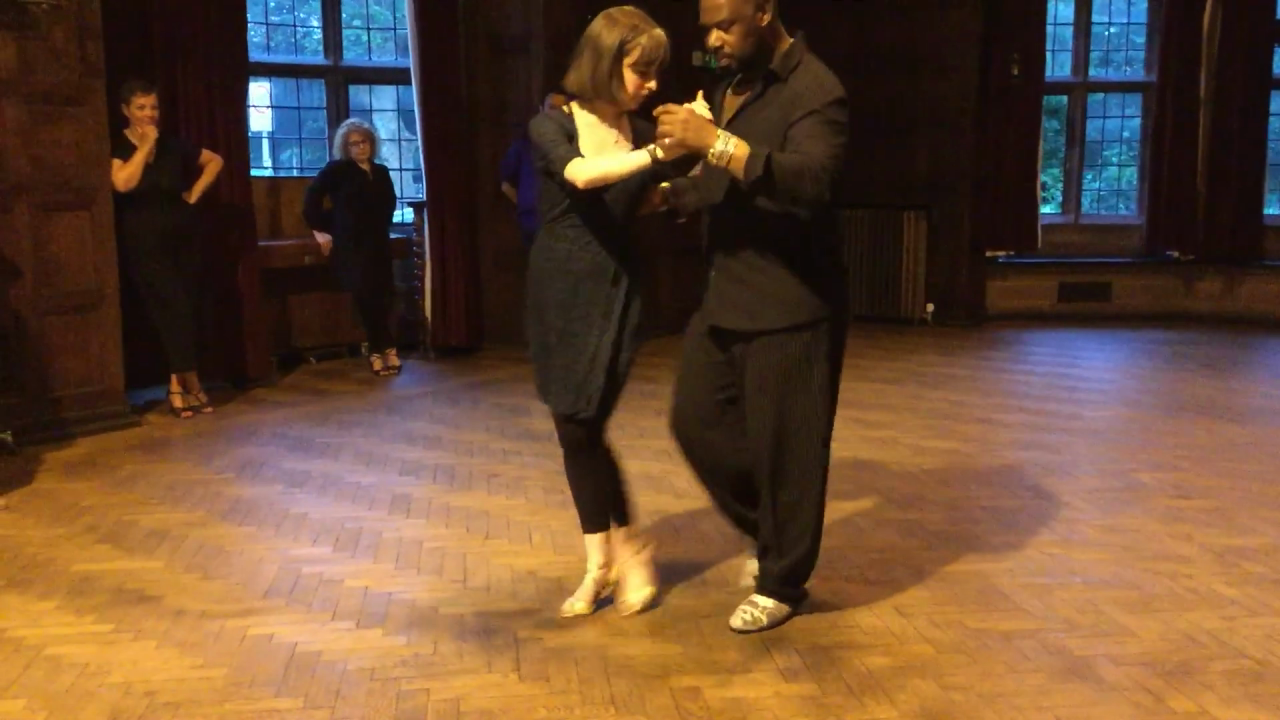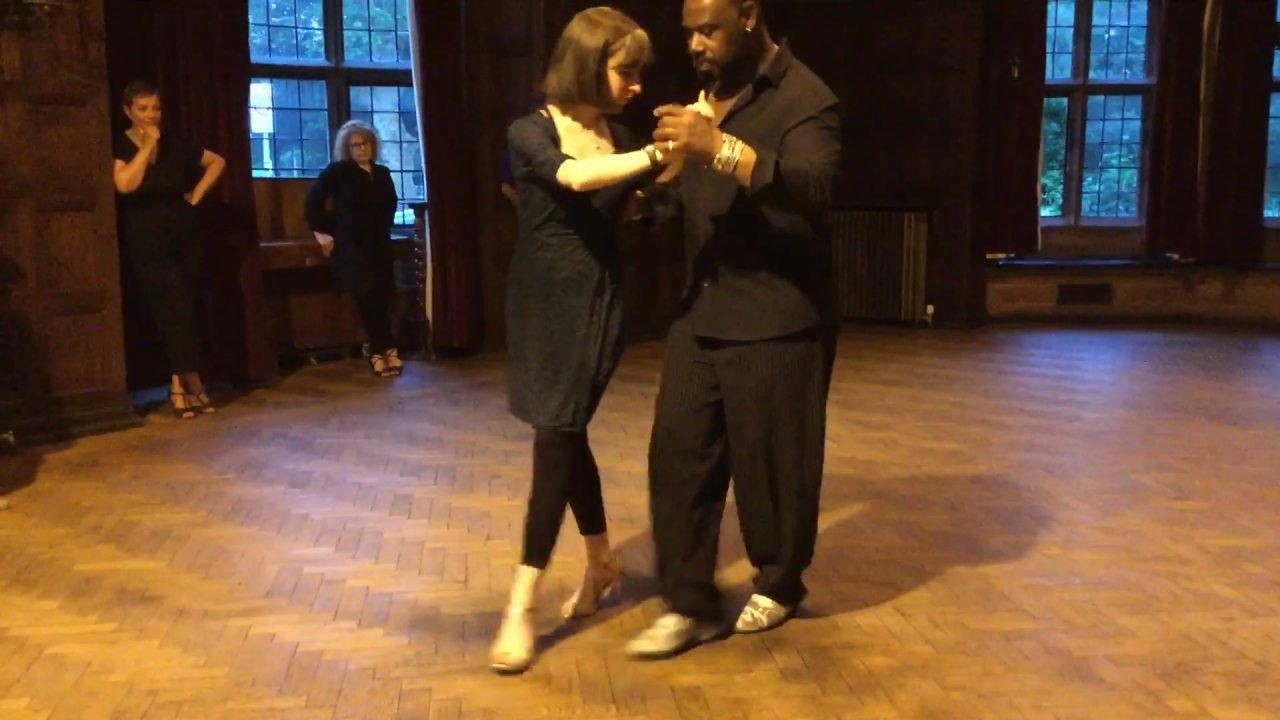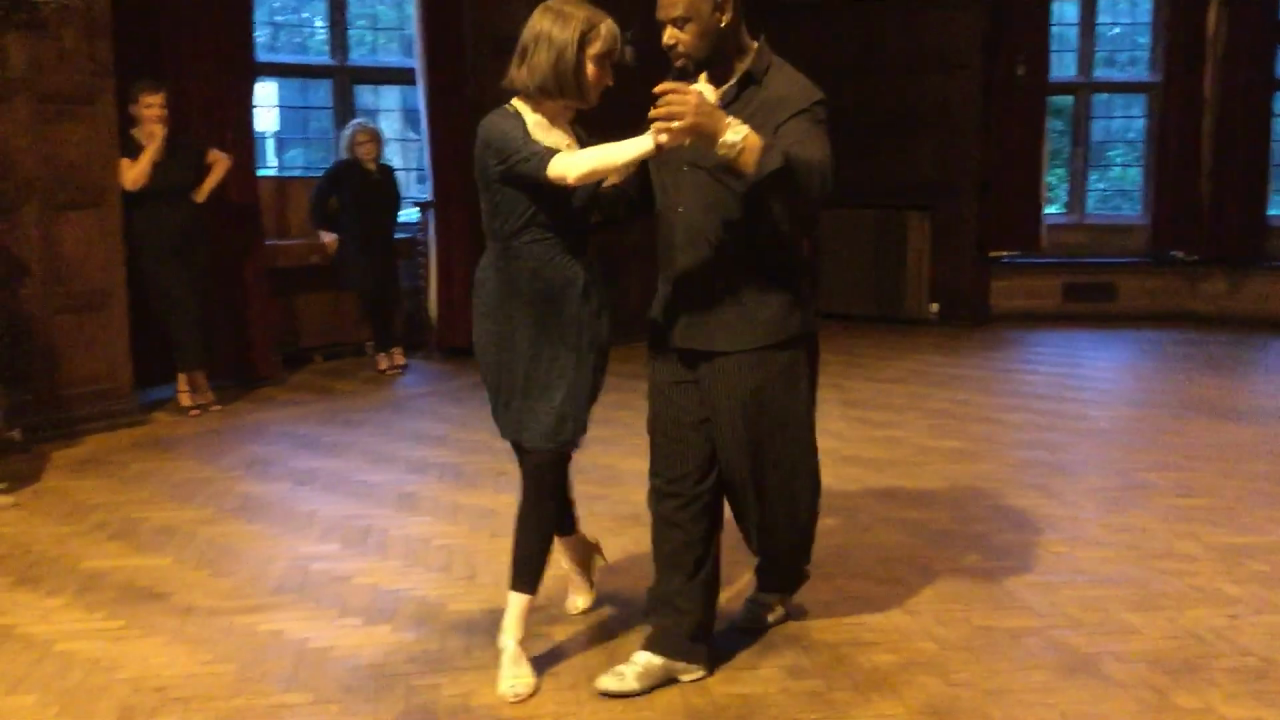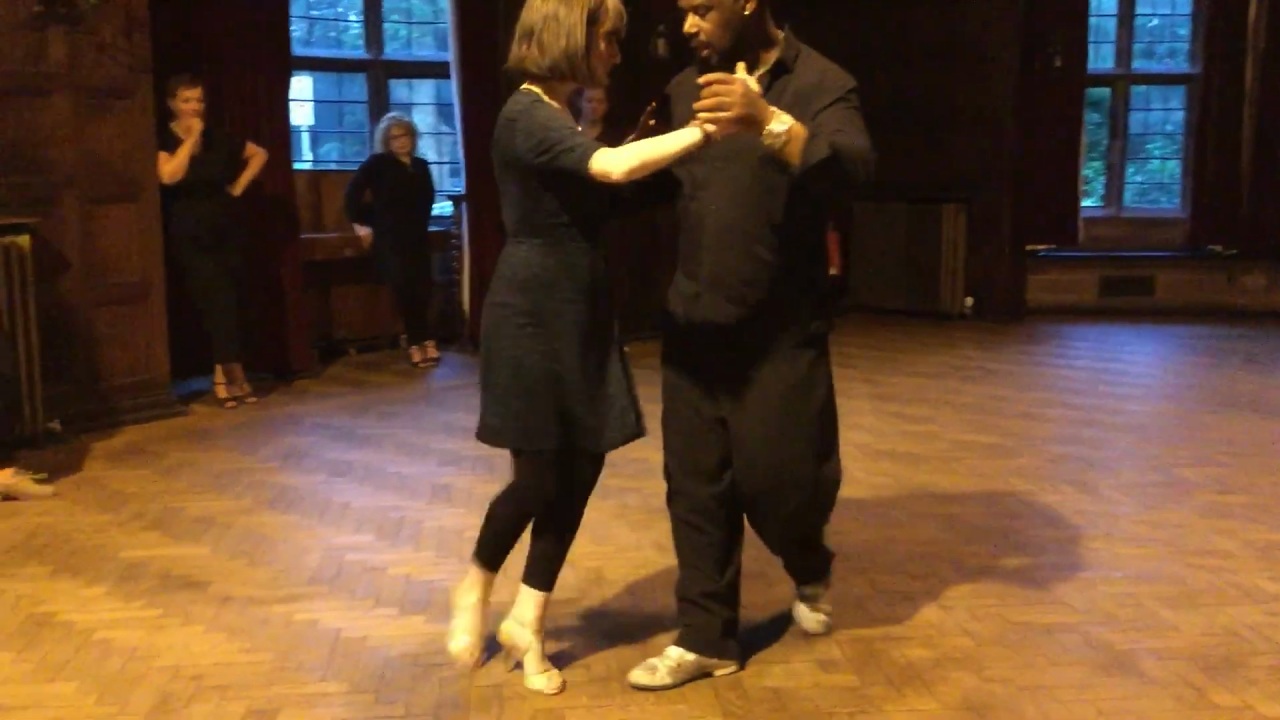
dt=0.3s
person 1, frame 1
left shoulder: (644, 134)
right shoulder: (551, 126)
left elbow: (648, 202)
right elbow: (581, 174)
right wrist: (658, 154)
left hip: (613, 290)
right hip: (555, 288)
left knee: (584, 429)
right knee: (572, 431)
left ankle: (630, 548)
right ankle: (601, 561)
person 1, frame 2
left shoulder: (622, 139)
right shoulder: (529, 133)
left elbow: (625, 209)
right elbow: (574, 177)
left wrist: (671, 173)
right wrist: (662, 154)
left hip: (593, 304)
right hip: (536, 302)
left knee: (553, 443)
right knee: (566, 436)
left ankle: (520, 607)
right ankle: (599, 564)
person 1, frame 3
left shoulder: (579, 133)
right shoulder: (500, 130)
right elbow: (568, 173)
left wrist: (638, 173)
right wrist: (659, 137)
left hip: (573, 313)
right hip: (510, 311)
left knee: (545, 459)
right knee: (537, 452)
left ankle: (512, 637)
right ankle: (578, 549)
person 1, frame 4
left shoulder: (550, 114)
right shoulder: (530, 116)
left elbow: (590, 196)
right elbow: (612, 169)
left wrist: (635, 138)
right wrist: (706, 129)
left hip: (575, 306)
right hip: (533, 310)
left knee: (579, 467)
right knee: (539, 473)
left ankle: (526, 618)
right ankle: (474, 597)
person 2, frame 1
left shoulder: (814, 91)
right shoulder: (731, 88)
left elbow: (811, 183)
left wrist: (716, 143)
right wrist: (667, 194)
left hip: (791, 308)
right hip: (724, 301)
left knee: (786, 446)
right knee: (696, 424)
left ankle: (781, 582)
right ankle: (770, 533)
person 2, frame 2
left shoulder: (803, 98)
right shoulder: (709, 93)
left elbow: (811, 189)
left wrist: (721, 146)
left hip: (779, 320)
right hip: (702, 312)
left knee: (774, 460)
right knee: (679, 454)
left ankle: (779, 587)
right ankle: (686, 605)
person 2, frame 3
left shoulder: (788, 96)
right shoulder: (683, 96)
left elbow: (811, 182)
left wrist: (723, 131)
left hip: (760, 329)
right hip: (677, 326)
left knee: (764, 470)
right knee: (678, 483)
left ankle: (778, 581)
right ankle: (677, 644)
person 2, frame 4
left shoulder: (819, 83)
right shoulder: (685, 89)
left elbow: (851, 166)
left wrist: (765, 122)
left hip: (781, 326)
right hip: (694, 322)
left knee: (779, 475)
right knee: (695, 481)
left ankle: (809, 573)
right ankle: (704, 637)
person 3, frame 1
left shoulder: (173, 143)
right shoulder: (117, 146)
left elbow: (215, 161)
right elbow: (122, 183)
left wrist: (195, 193)
right wrist: (145, 145)
left hip: (182, 238)
right hip: (145, 244)
left knee: (187, 311)
right knee: (174, 310)
left ankle: (178, 384)
right ankle: (190, 383)
person 3, frame 2
left shoulder: (175, 144)
right shoulder: (120, 148)
left elbow: (217, 162)
right elbow: (124, 184)
left wrist: (197, 194)
right wrist: (147, 146)
left hip: (185, 239)
right hip: (147, 245)
left knee: (186, 312)
right knee: (176, 310)
left ankle: (180, 385)
right ankle: (193, 384)
person 3, frame 3
left shoulder: (181, 143)
right shoulder: (126, 146)
left elbow: (222, 160)
right elbow: (131, 182)
left wrist: (203, 192)
right wrist: (153, 143)
left hip: (190, 236)
right hip: (153, 242)
left knee: (193, 309)
right knee: (181, 308)
left ankle: (186, 382)
right ankle: (198, 381)
person 3, frame 4
left shoulder: (218, 137)
right shoulder: (164, 139)
left elbow: (259, 153)
right elbow: (168, 175)
left wrist: (239, 185)
right wrist: (191, 137)
left hip: (226, 230)
right hip: (190, 236)
left knee: (231, 302)
right knee: (218, 301)
left ankle: (222, 374)
right ankle: (235, 374)
person 4, frame 1
left shoulder: (381, 172)
right shoulder: (336, 169)
left elbow: (390, 203)
right elbow: (312, 198)
right wrist: (319, 230)
left hip: (378, 243)
right hip: (349, 244)
left knee: (383, 294)
right knee: (366, 293)
left ankle: (378, 350)
right ankle: (385, 348)
person 4, frame 2
left shoulder: (382, 173)
right shoulder: (337, 171)
left elbow: (391, 205)
right elbow: (313, 200)
left wrist: (384, 228)
right wrist: (321, 232)
left hip: (378, 245)
right hip: (350, 245)
left knee: (384, 295)
right knee: (368, 294)
left ankle: (379, 351)
right ankle: (386, 349)
person 4, frame 3
left shoulder: (386, 172)
right shoulder: (342, 169)
left elbow: (394, 204)
right elbow: (319, 199)
left wrist: (388, 227)
right wrist: (325, 230)
left hip: (382, 243)
right hip: (354, 244)
left knee: (389, 293)
right knee: (372, 292)
left ankle: (385, 348)
right ankle: (389, 347)
person 4, frame 4
left shoulder: (421, 166)
right shoulder: (377, 163)
left elbow: (428, 198)
right elbow: (353, 193)
left wrist: (422, 221)
right wrist: (361, 224)
left hip: (417, 236)
right hip: (389, 237)
left knee: (422, 286)
right knee: (406, 286)
left ankle: (419, 341)
right ankle: (423, 341)
